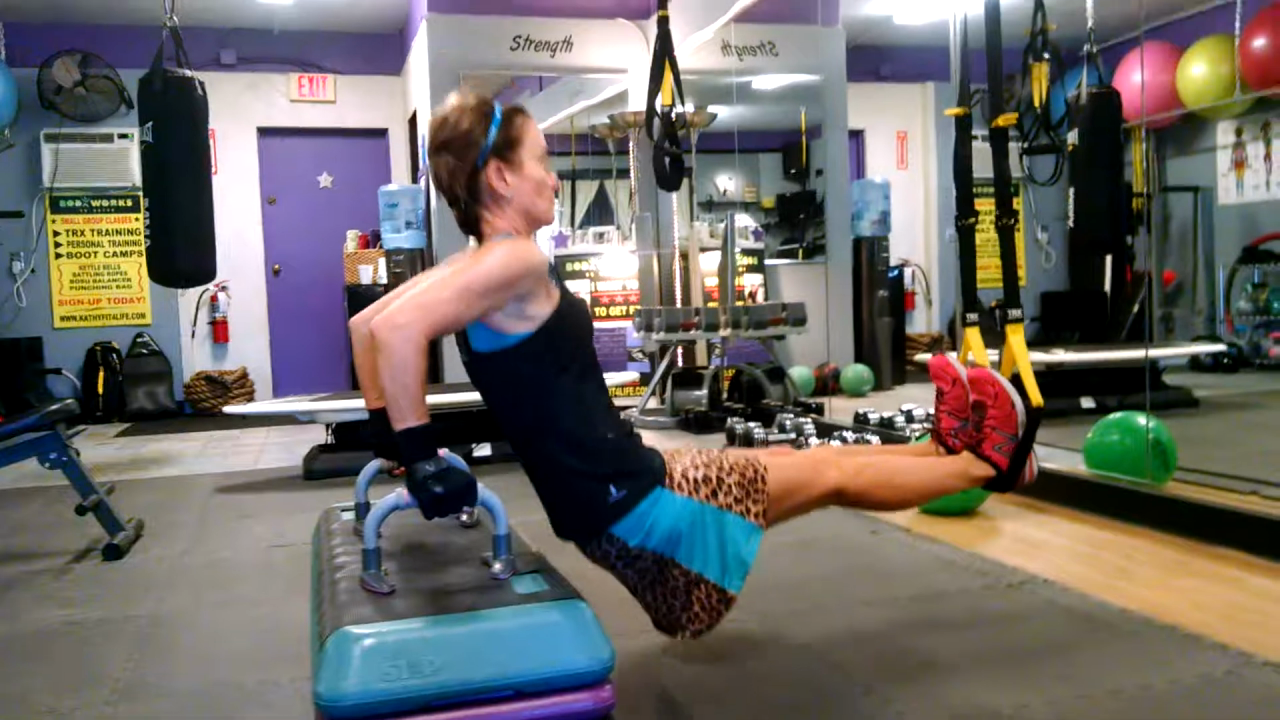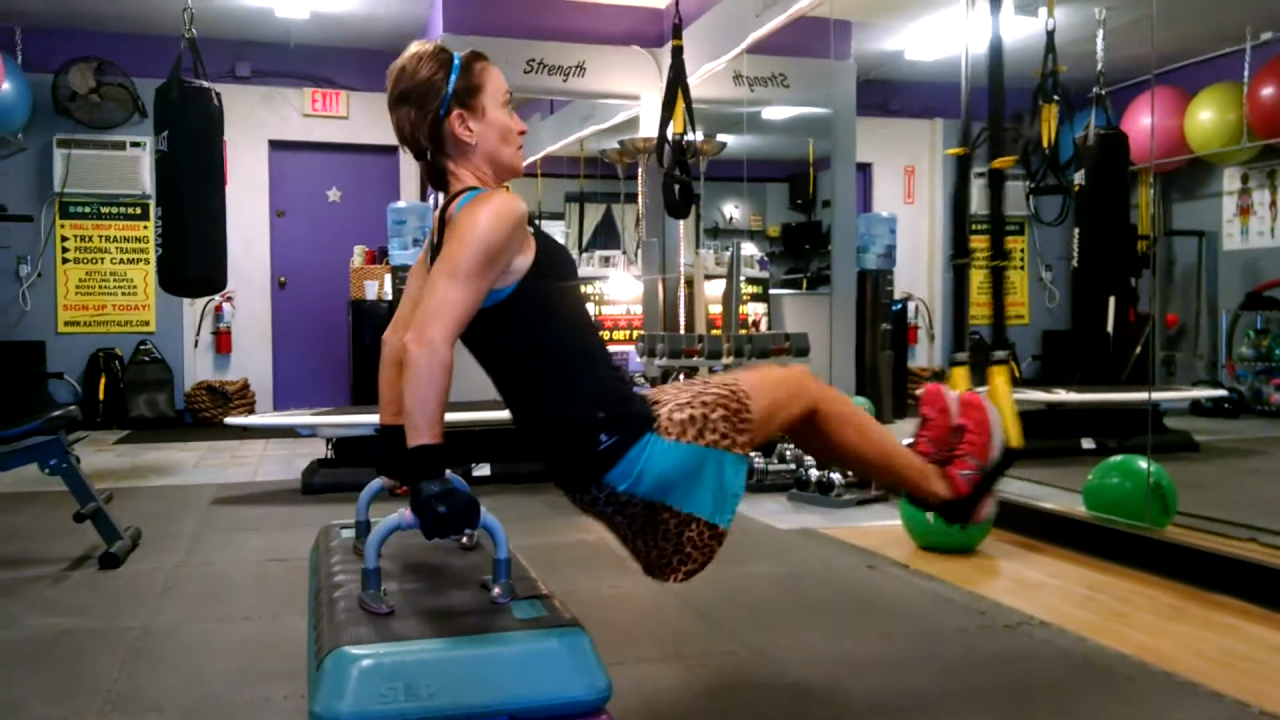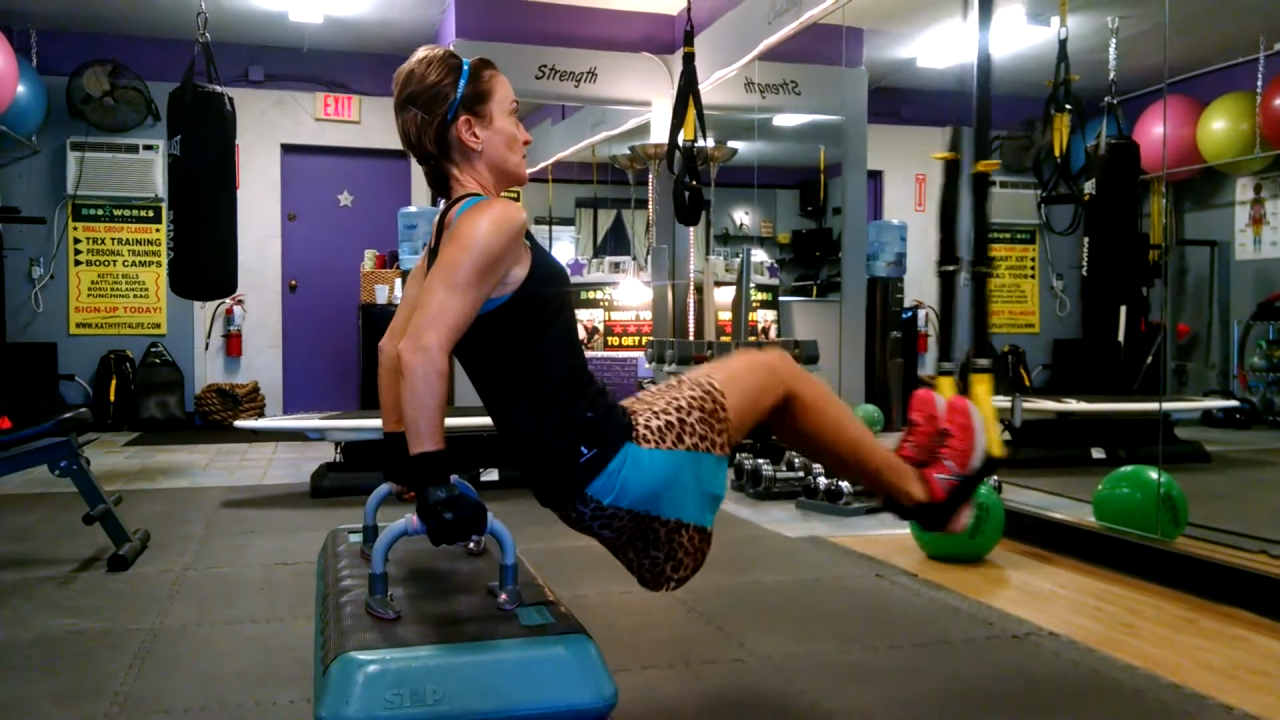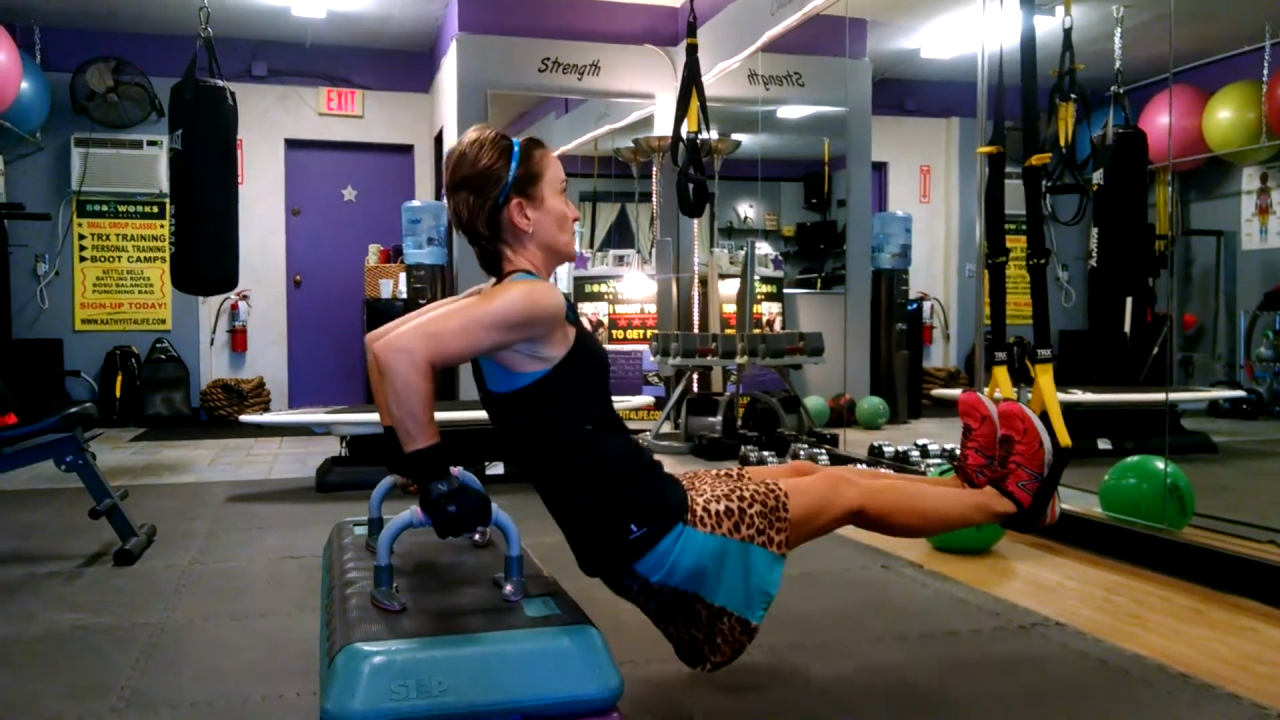
dt=1s
person 1, frame 1
left shoulder: (476, 265)
right shoulder: (515, 261)
left elbow: (364, 327)
right elbow: (394, 328)
left wrist: (392, 443)
right wrist: (421, 459)
left hip: (612, 489)
right hip: (628, 506)
left knee: (790, 459)
right knee: (826, 473)
left ankle: (946, 447)
right ankle: (986, 465)
person 1, frame 2
left shoulder: (456, 222)
right shoulder: (493, 215)
left elbow: (398, 341)
right elbow: (427, 345)
left wrist: (397, 457)
right wrist: (430, 477)
left hip: (594, 450)
right hip: (623, 455)
left knee: (777, 390)
right knee: (800, 389)
left ankle: (909, 464)
right ankle: (944, 484)
person 1, frame 3
left shoulder: (454, 229)
right shoulder: (493, 222)
left elbow: (396, 349)
right elbow: (419, 354)
left wrist: (407, 467)
right wrist: (434, 484)
left hip: (575, 468)
right hip: (608, 471)
left knee: (754, 374)
right knee: (772, 370)
left ankle: (899, 472)
right ankle: (920, 489)
person 1, frame 4
left shoulder: (497, 297)
right shoulder: (533, 302)
left elbow: (387, 349)
right elbow: (394, 349)
left wrist: (410, 464)
right wrist: (434, 477)
left hip: (638, 508)
right hip: (651, 534)
left knee: (803, 472)
right knee: (845, 491)
left ankle: (970, 482)
right ankle: (1011, 502)
